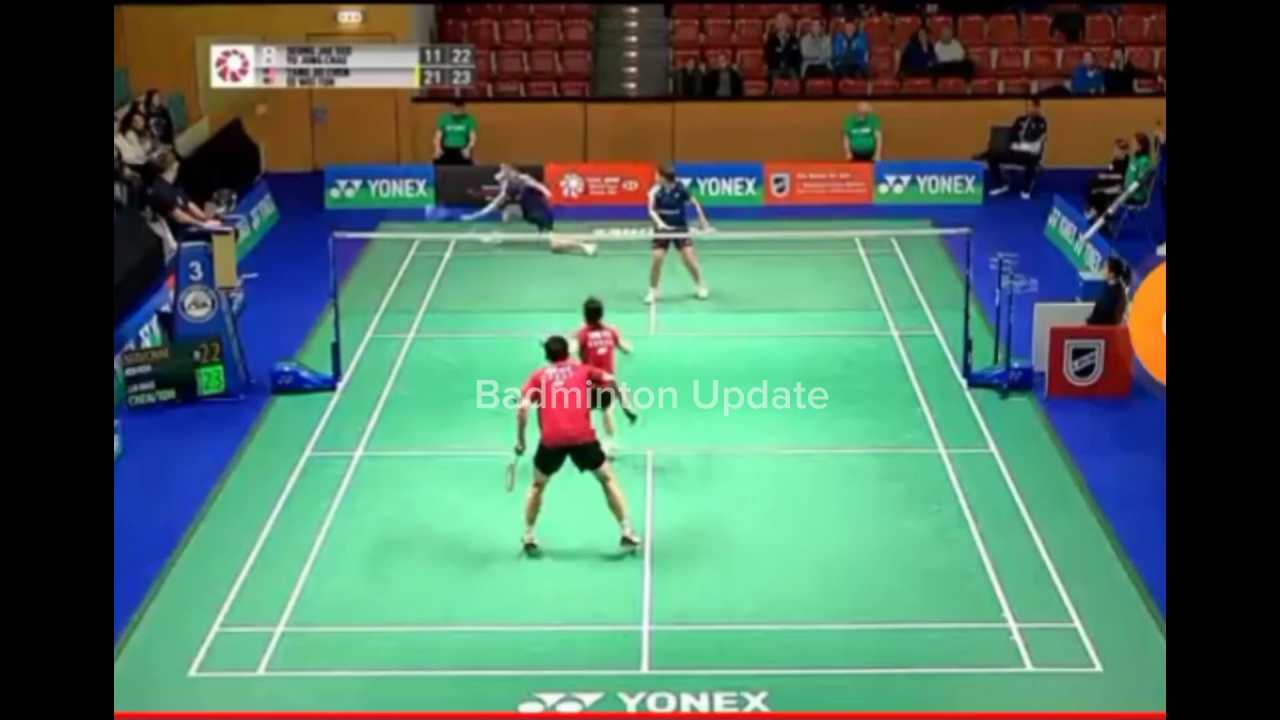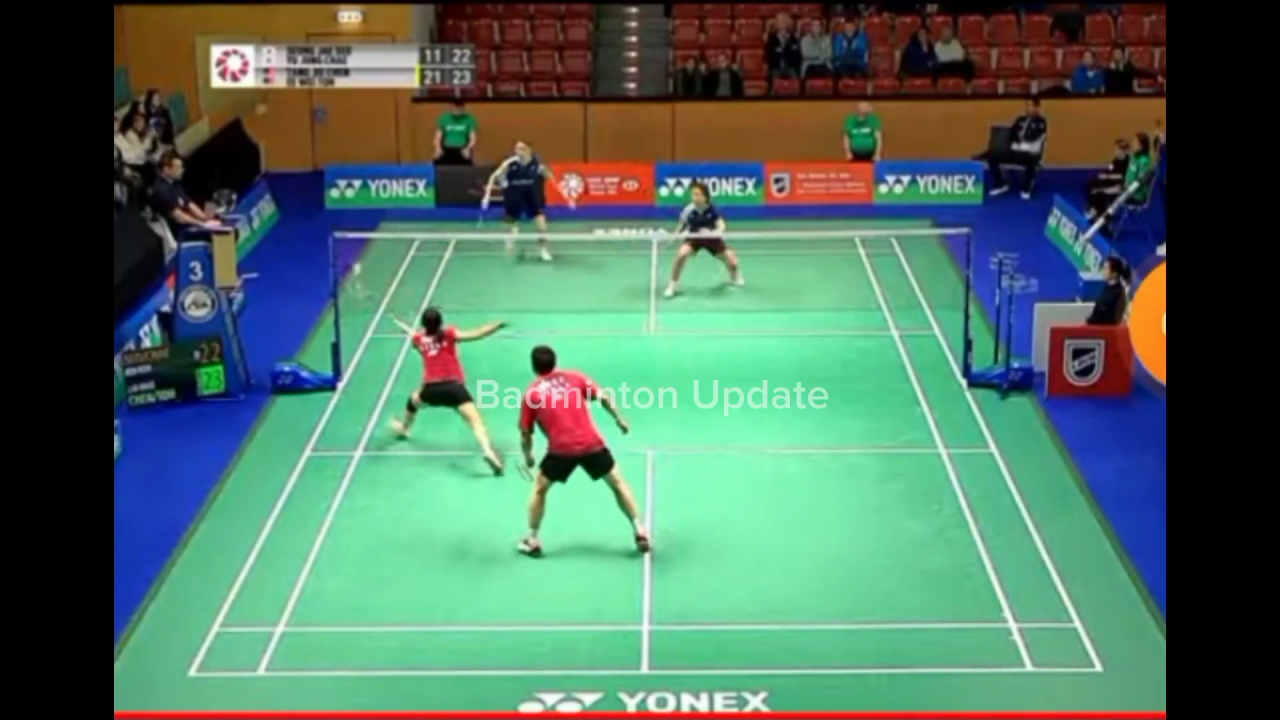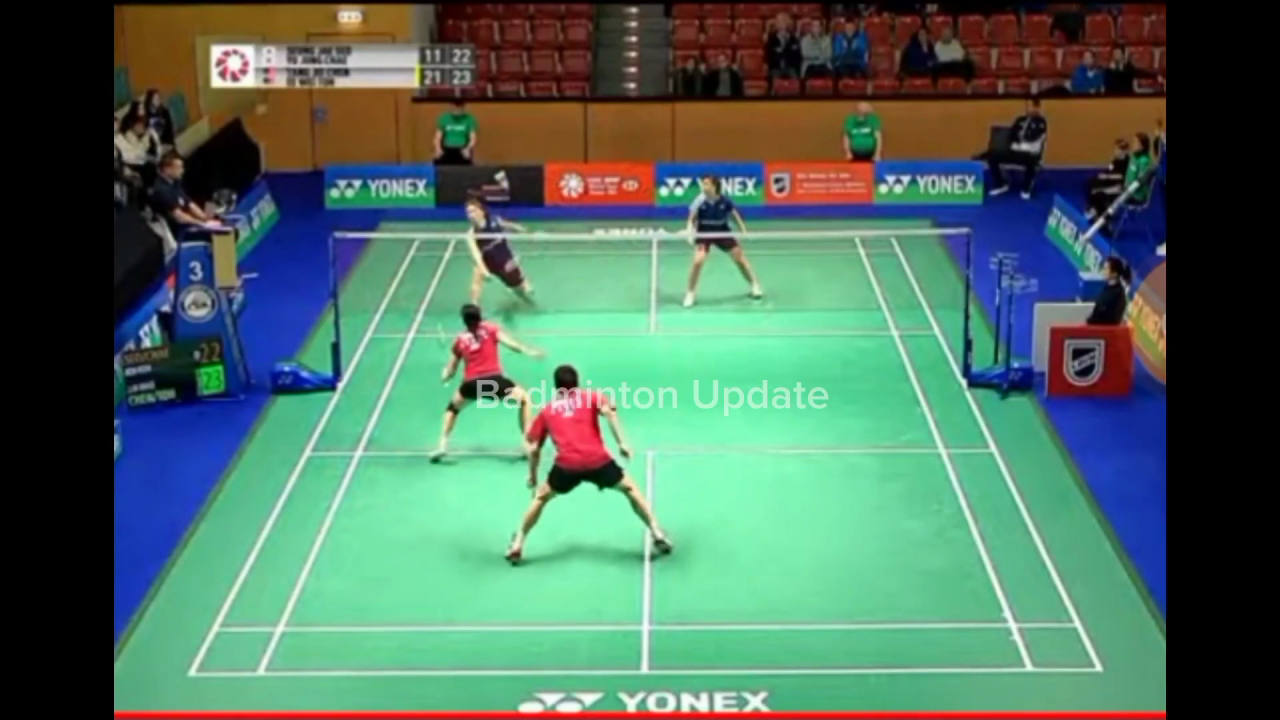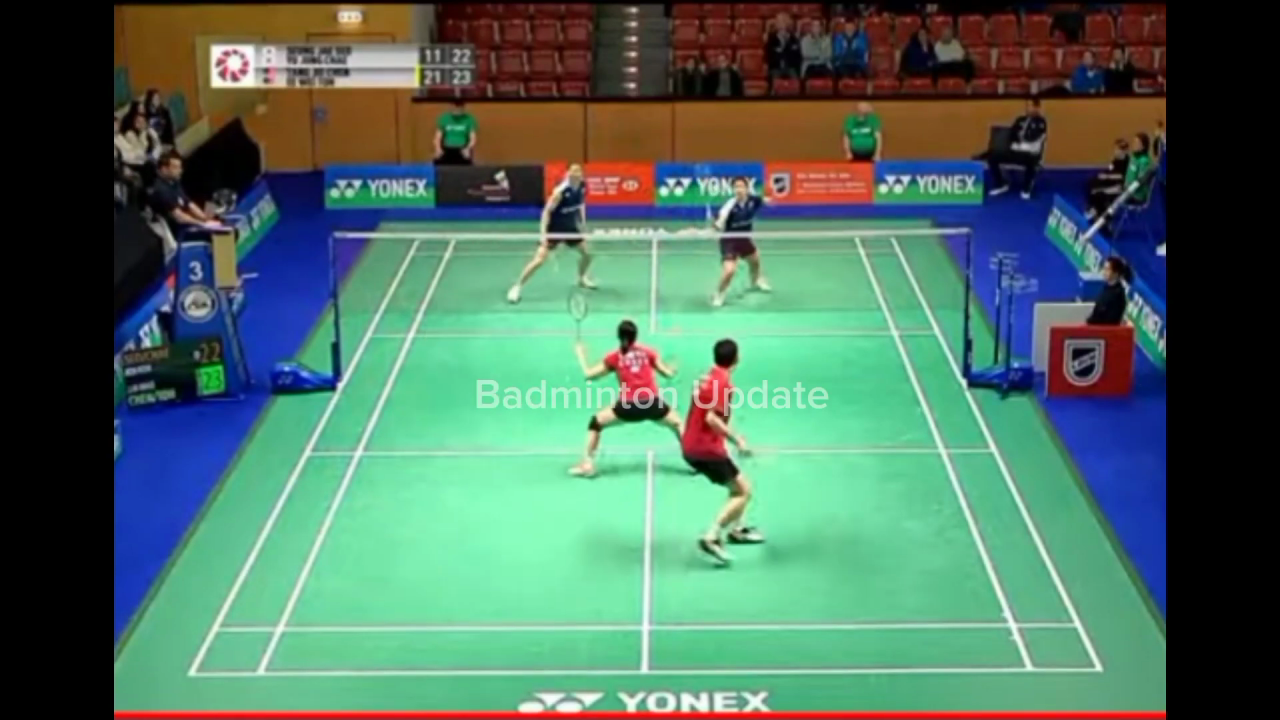
dt=0.7s
person 1, frame 1
left shoulder: (538, 375)
right shoulder: (582, 368)
left elbow: (523, 407)
right elbow: (609, 380)
left wrist: (520, 440)
right wrist: (625, 404)
left hip: (551, 439)
right hip: (583, 436)
left knee: (537, 485)
right knee: (608, 480)
left ankle: (529, 538)
right ankle: (627, 532)
person 1, frame 2
left shoulder: (531, 393)
right shoulder: (575, 378)
left elbow: (525, 436)
right elbow: (603, 397)
left wrist: (528, 457)
right wrist: (619, 420)
left hip: (560, 450)
right hip: (592, 444)
left knee: (539, 490)
right knee: (618, 483)
left ankle: (532, 541)
right ankle: (640, 533)
person 1, frame 3
left shoulder: (546, 410)
right shoulder: (591, 396)
left elbow: (533, 449)
right elbow: (608, 410)
left wrist: (532, 475)
right wrist: (621, 442)
left hip: (567, 464)
right hip: (597, 460)
left knee: (541, 498)
right knee: (631, 489)
left ankle: (517, 545)
right ankle: (657, 535)
person 1, frame 4
left shoulder: (708, 378)
right shoulder: (722, 383)
right elbow: (711, 418)
right wrist: (738, 440)
left hip: (691, 449)
right hip: (709, 451)
left knee: (735, 480)
right knee: (744, 493)
left ankle: (739, 529)
right ankle: (711, 537)
